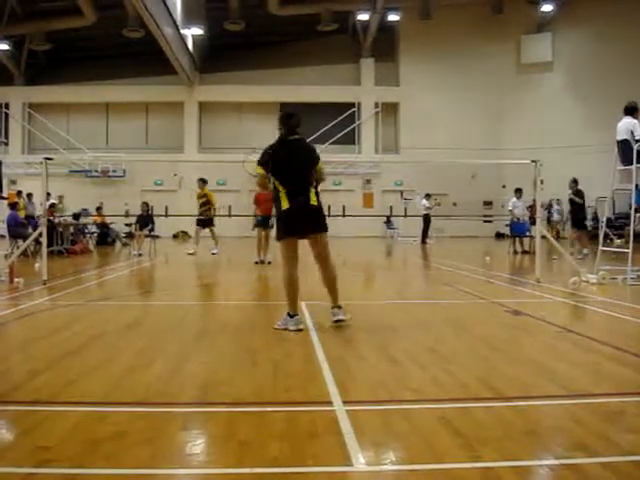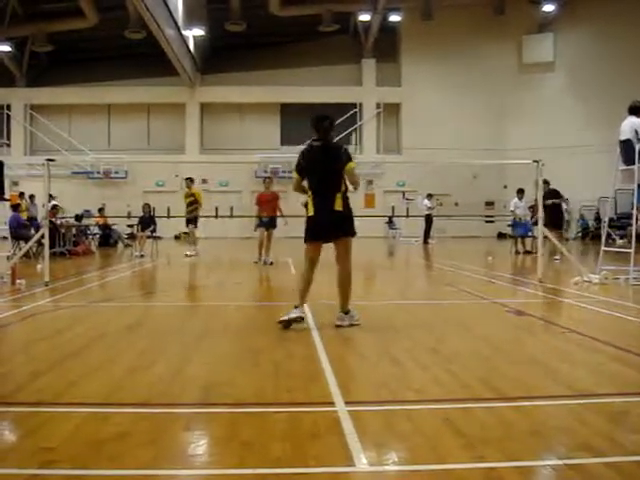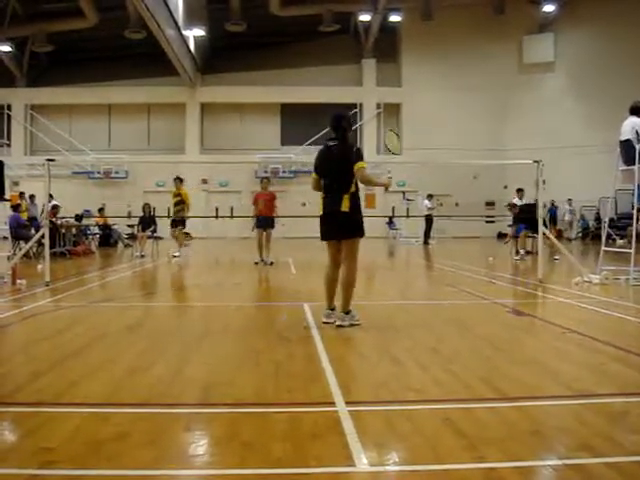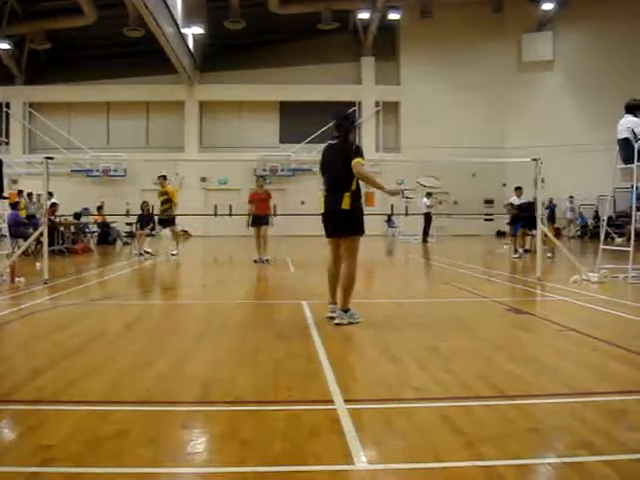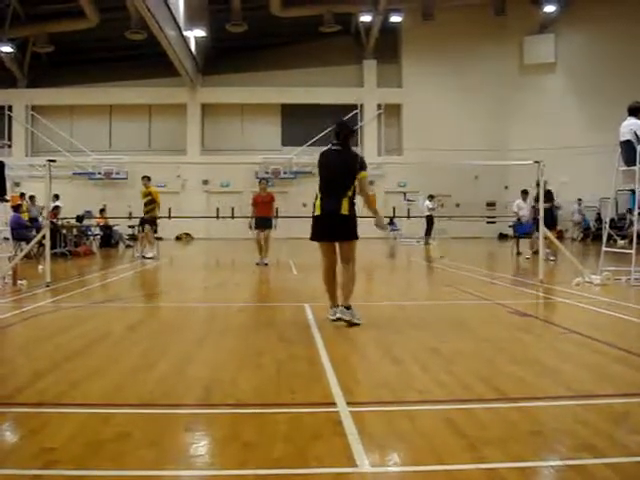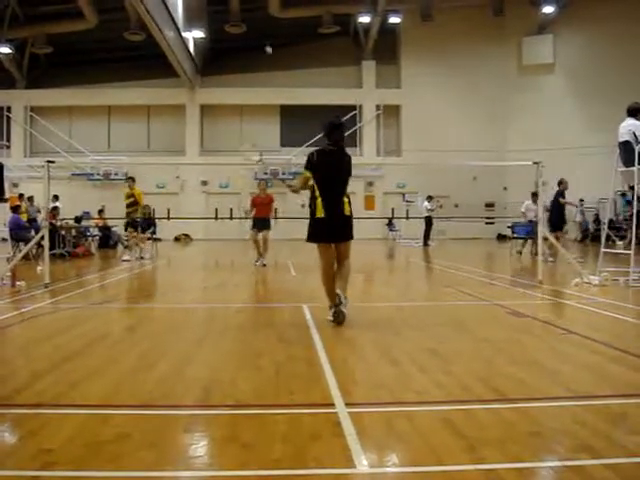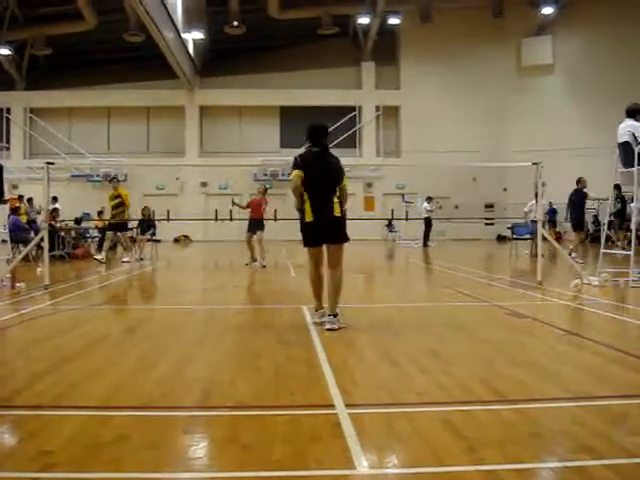
dt=0.4s
person 1, frame 1
left shoulder: (272, 150)
right shoulder: (308, 147)
left elbow: (261, 181)
right elbow: (320, 177)
left hip: (287, 209)
right hip: (311, 206)
left knee: (290, 263)
right knee: (324, 259)
left ankle: (293, 316)
right ankle: (336, 308)
person 1, frame 2
left shoulder: (305, 153)
right shoulder: (340, 151)
left elbow: (297, 186)
right elbow: (353, 179)
right wrist: (356, 184)
left hip: (315, 212)
right hip: (339, 210)
left knee: (309, 262)
right knee: (344, 263)
left ankle: (298, 308)
right ankle: (345, 313)
person 1, frame 3
left shoulder: (322, 152)
right shoulder: (352, 150)
left elbow: (315, 185)
right elbow: (362, 176)
right wrist: (383, 183)
left hip: (327, 210)
right hip: (347, 209)
left knee: (333, 262)
right knee: (349, 262)
left ankle: (329, 311)
right ankle: (344, 313)
person 1, frame 4
left shoulder: (327, 150)
right shoulder: (352, 148)
right elbow: (359, 171)
right wrist: (385, 189)
left hip: (329, 208)
right hip: (348, 207)
left knee: (336, 258)
right knee: (349, 260)
left ankle: (333, 305)
right ankle: (343, 311)
person 1, frame 5
left shoulder: (324, 156)
right shoulder: (356, 159)
right elbow: (364, 189)
right wrist: (377, 215)
left hip: (322, 212)
right hip: (344, 213)
left knee: (328, 262)
right knee: (348, 262)
left ankle: (334, 307)
right ankle: (345, 307)
person 1, frame 6
left shoulder: (316, 156)
right shoulder: (346, 158)
left elbow: (302, 184)
left wrist: (294, 187)
left hip: (321, 213)
right hip: (343, 212)
left knee: (327, 262)
right knee: (343, 260)
left ankle: (333, 306)
right ankle: (341, 295)
person 1, frame 7
left shoulder: (302, 159)
right shoulder: (334, 160)
left elbow: (296, 184)
right elbow: (344, 193)
left wrist: (301, 200)
left hip: (310, 216)
right hip: (334, 214)
left knee: (315, 265)
right knee: (335, 267)
left ankle: (318, 310)
right ankle: (333, 316)
